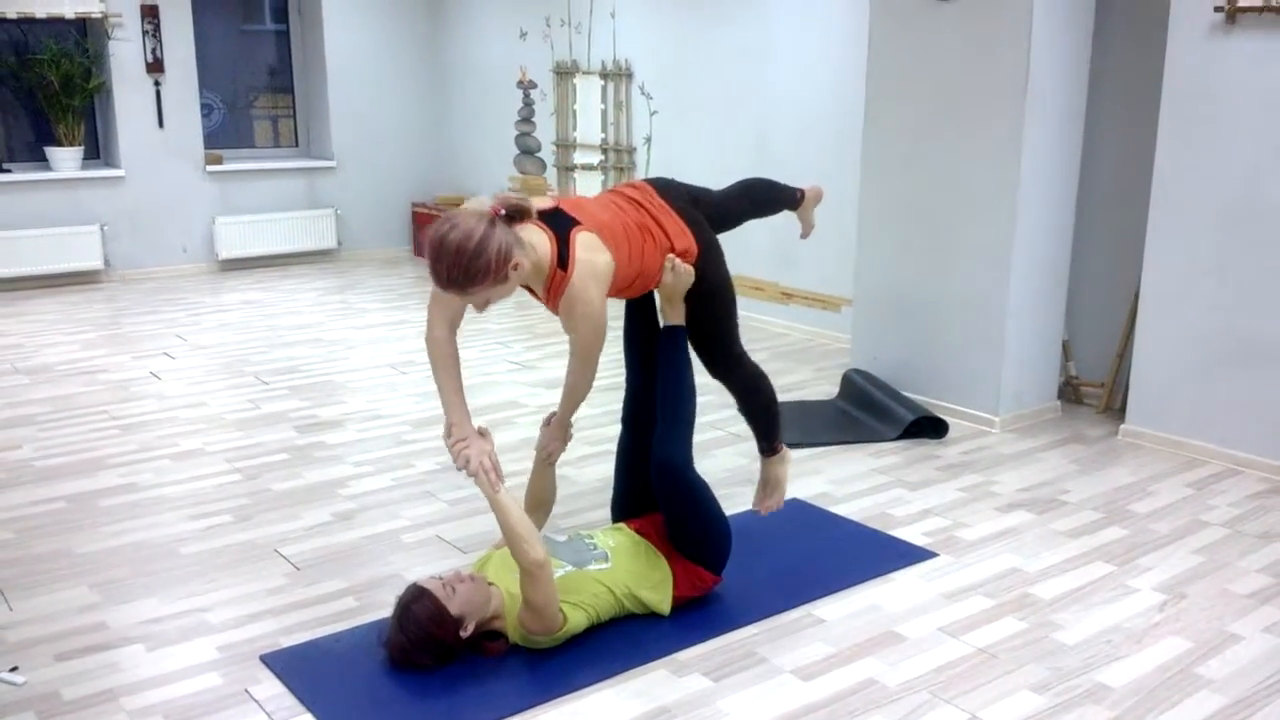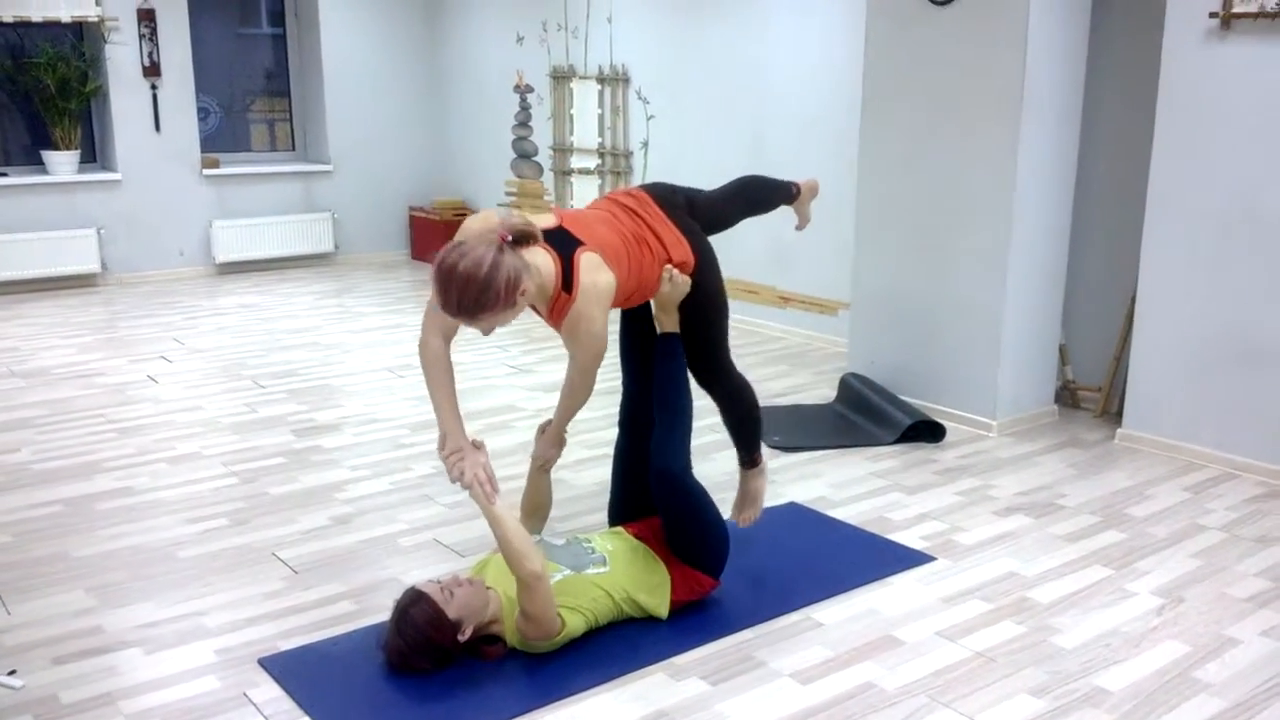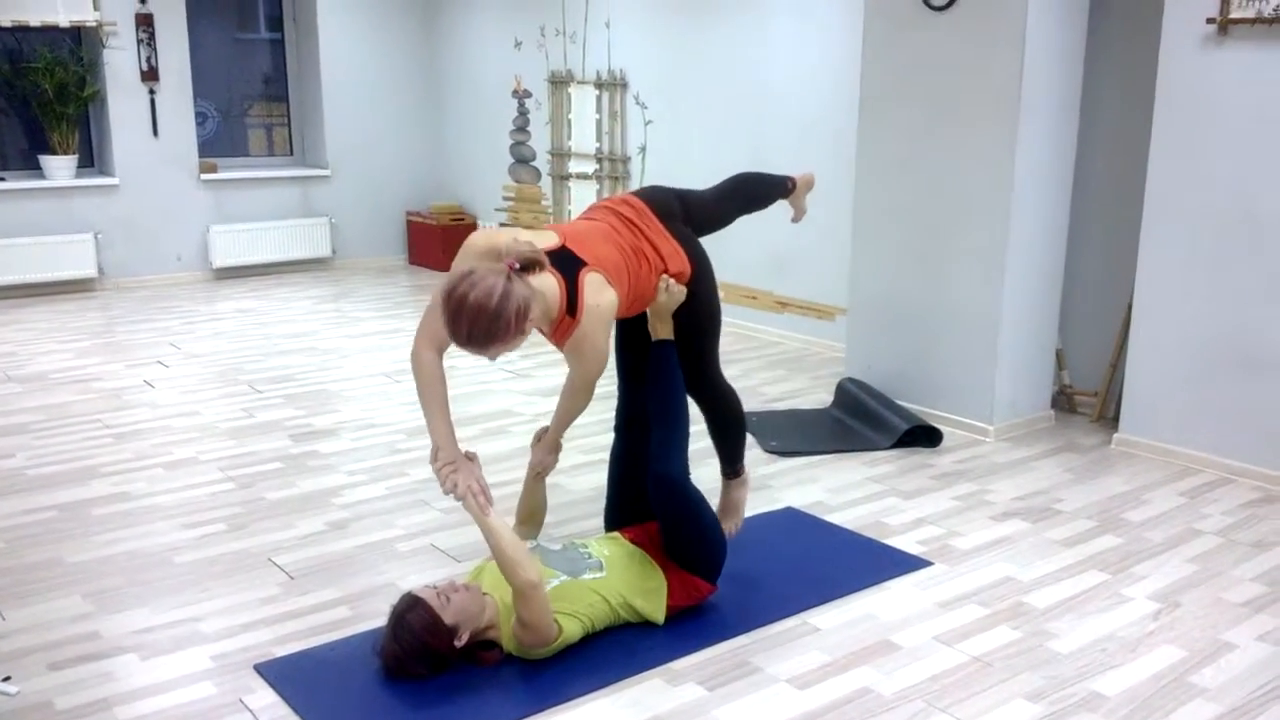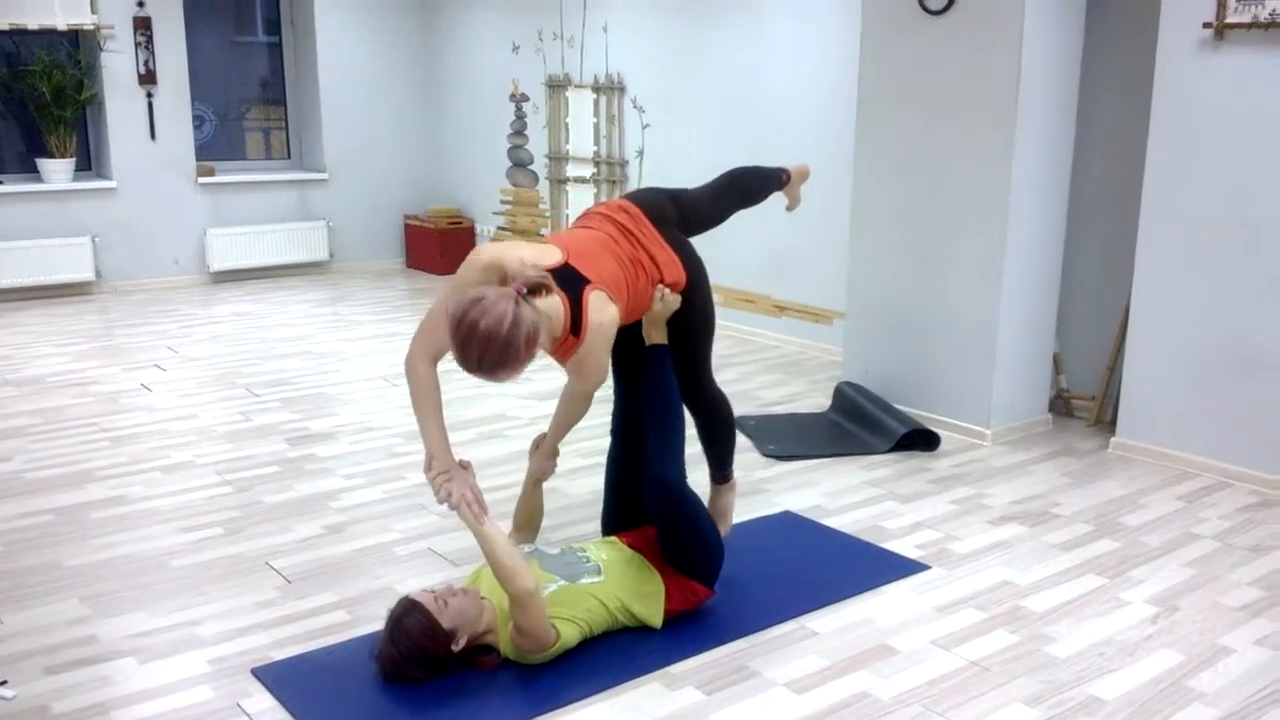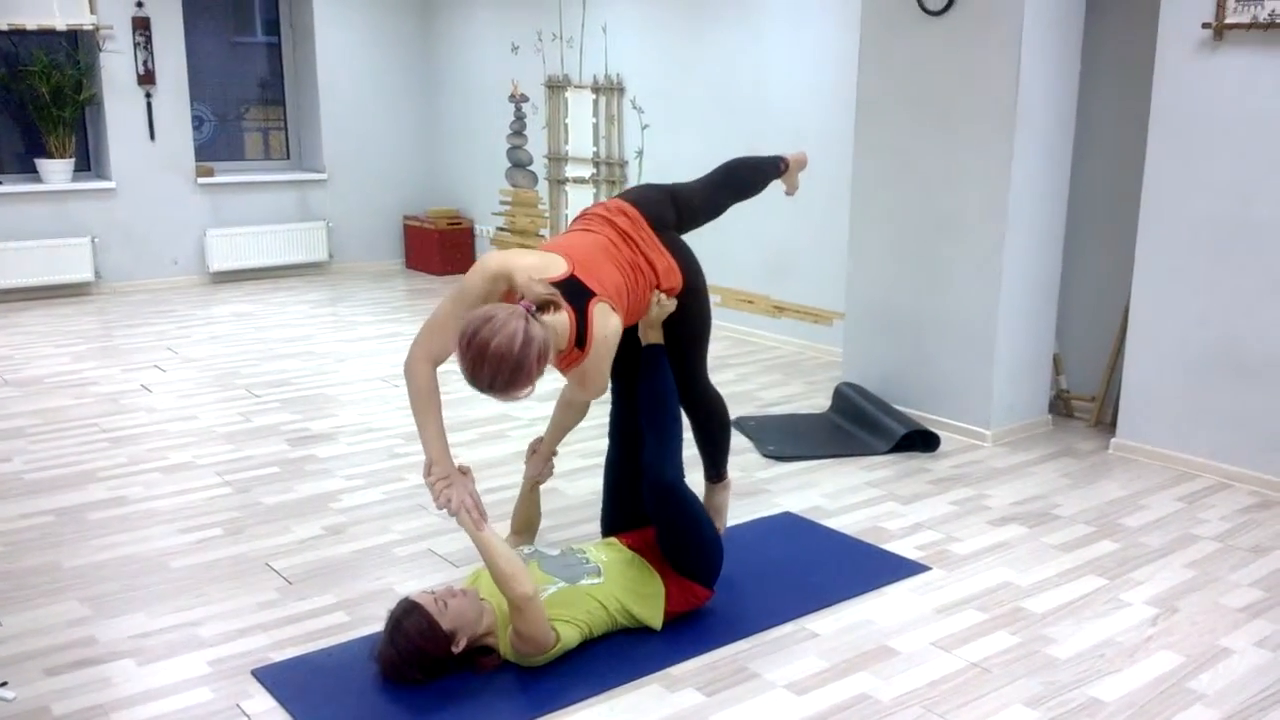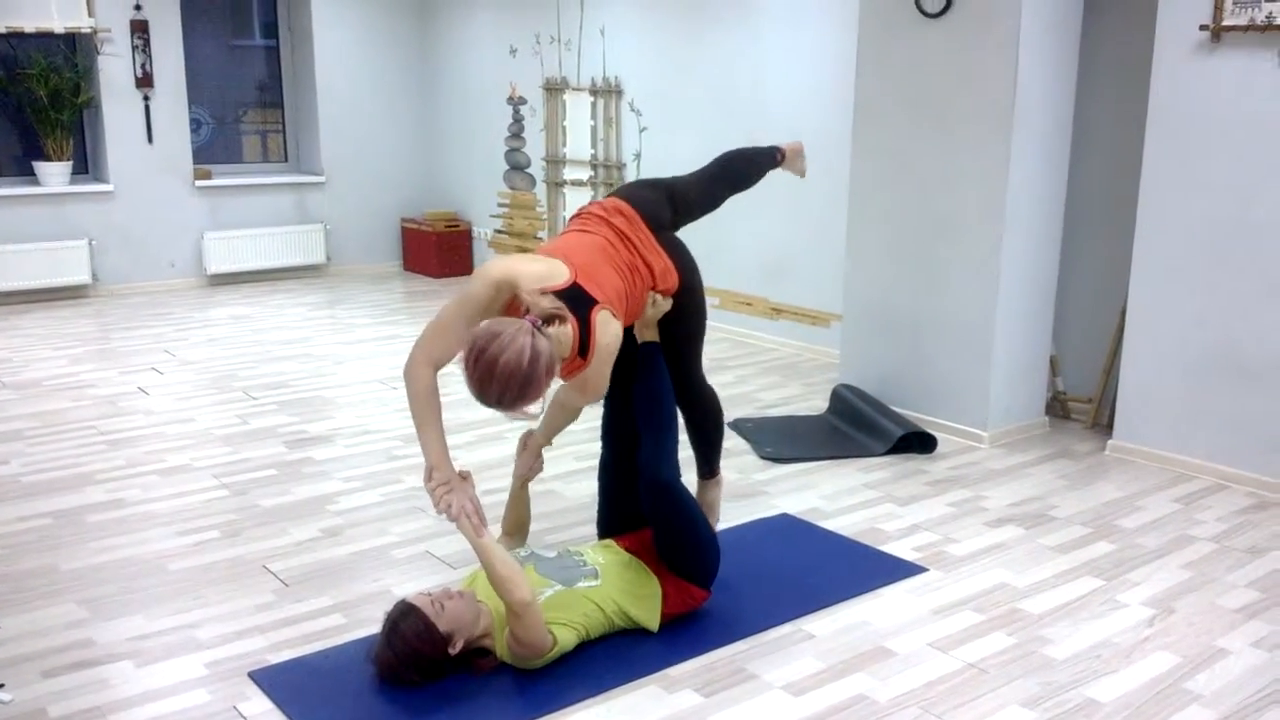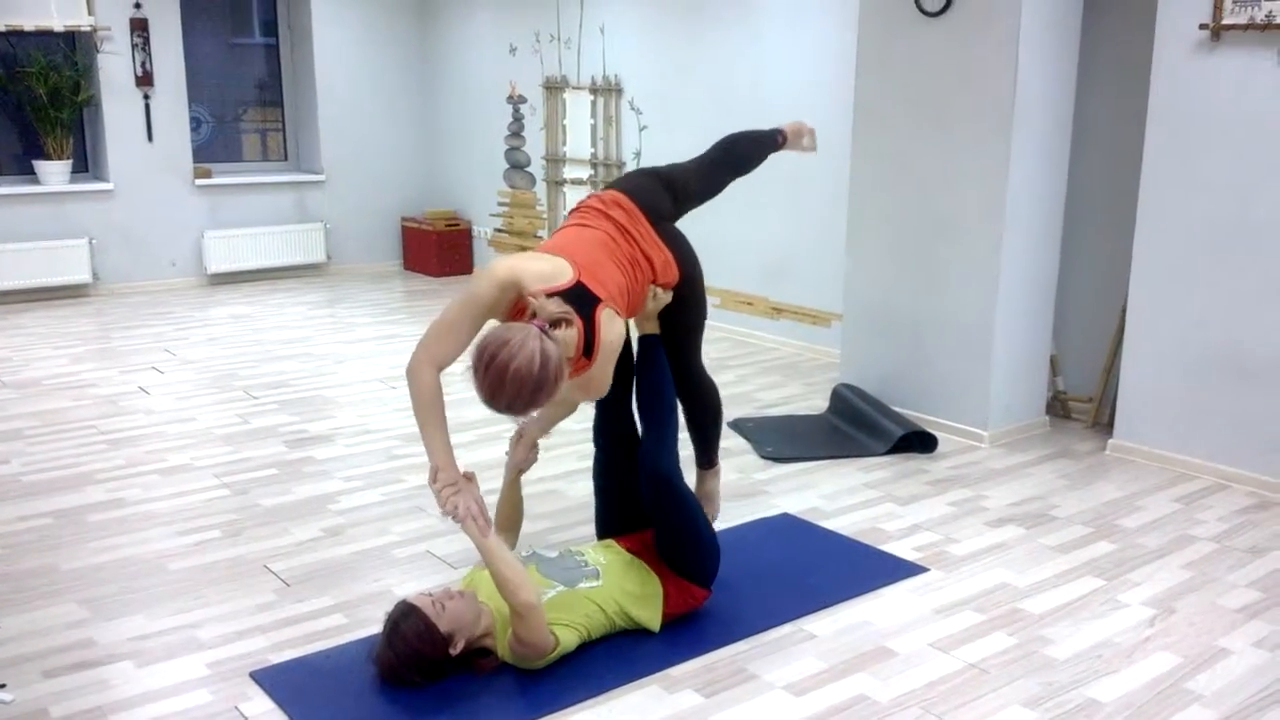
dt=0.1s
person 1, frame 1
left shoulder: (580, 286)
right shoulder: (481, 231)
left elbow: (583, 372)
right elbow: (439, 329)
left wrist: (559, 425)
right wrist: (460, 427)
left hip: (679, 243)
right hip: (638, 204)
left knee: (727, 362)
right knee: (727, 205)
left ankle: (773, 455)
right ankle: (801, 198)
person 1, frame 2
left shoulder: (586, 305)
right shoulder: (481, 235)
left elbow: (581, 379)
right elbow: (434, 337)
left wrist: (554, 434)
right wrist: (455, 438)
left hip: (677, 251)
right hip: (635, 208)
left knee: (713, 372)
right knee: (724, 201)
left ankle: (753, 468)
right ankle: (796, 190)
person 1, frame 3
left shoulder: (589, 322)
right shoulder: (484, 252)
left elbow: (581, 392)
right elbow: (426, 348)
left wrist: (550, 441)
right wrist: (447, 450)
left hip: (673, 261)
right hip: (630, 214)
left knee: (702, 381)
right knee: (717, 201)
left ankle: (735, 479)
right ankle: (791, 185)
person 1, frame 4
left shoulder: (594, 332)
right shoulder: (492, 264)
left elbow: (578, 396)
right elbow: (420, 357)
left wrist: (547, 448)
right wrist: (443, 462)
left hip: (669, 268)
right hip: (626, 215)
left knee: (694, 387)
right knee: (715, 196)
left ankle: (723, 483)
right ankle: (786, 176)
person 1, frame 5
left shoulder: (598, 344)
right shoulder: (497, 272)
left elbow: (576, 402)
right elbow: (420, 360)
left wrist: (544, 450)
right wrist: (441, 467)
left hip: (665, 270)
right hip: (621, 218)
left knee: (690, 386)
right knee: (711, 189)
left ankle: (717, 482)
right ankle: (784, 165)
person 1, frame 6
left shoulder: (600, 347)
right shoulder: (502, 279)
left elbow: (572, 404)
right elbow: (419, 365)
left wrist: (534, 446)
right wrist: (442, 473)
left hip: (663, 270)
right hip: (617, 216)
left knee: (685, 382)
right knee: (709, 182)
left ankle: (709, 478)
right ankle: (779, 154)
person 1, frame 7
left shoulder: (603, 347)
right shoulder: (507, 279)
left elbow: (569, 399)
right elbow: (423, 365)
left wrist: (529, 436)
right wrist: (446, 475)
left hip: (663, 263)
right hip: (618, 206)
left knee: (684, 375)
right knee: (711, 167)
left ankle: (708, 470)
right ankle: (784, 136)
person 2, frame 1
left shoulder: (491, 569)
right shoulder: (532, 626)
left elbow: (534, 514)
right elbow: (535, 560)
left wrist: (546, 455)
right wrist: (489, 482)
left hip: (636, 537)
right hip: (688, 564)
right knee: (667, 460)
right ankle: (672, 311)
person 2, frame 2
left shoulder: (490, 574)
right shoulder: (528, 631)
left elbow: (530, 521)
right elbow: (532, 572)
left wrist: (541, 462)
right wrist: (483, 495)
left hip: (634, 538)
right hip: (687, 568)
right knee: (666, 466)
right ankle: (666, 321)
person 2, frame 3
left shoulder: (486, 580)
right shoulder: (526, 638)
left elbow: (525, 528)
right elbow: (528, 581)
left wrist: (537, 470)
right wrist: (477, 506)
left hip: (632, 543)
right hip: (684, 573)
right knee: (664, 473)
right ankle: (661, 328)
person 2, frame 4
left shoulder: (486, 584)
right shoulder: (522, 643)
left elbow: (521, 535)
right elbow: (524, 588)
left wrist: (533, 478)
right wrist: (472, 515)
left hip: (628, 548)
right hip: (679, 578)
right knee: (660, 475)
right ankle: (654, 334)
person 2, frame 5
left shoulder: (485, 587)
right shoulder: (523, 645)
left elbow: (519, 537)
right elbow: (523, 594)
left wrist: (531, 481)
right wrist: (471, 522)
left hip: (628, 549)
right hip: (680, 580)
right knee: (659, 477)
right ankle: (650, 336)
person 2, frame 6
left shoulder: (479, 591)
right shoulder: (519, 647)
left elbow: (511, 538)
right elbow: (521, 599)
left wrist: (521, 478)
right wrist: (470, 526)
left hip: (624, 552)
right hip: (676, 582)
right knee: (656, 473)
right ankle: (646, 335)
person 2, frame 7
left shoulder: (479, 590)
right shoulder: (522, 648)
left elbow: (504, 533)
right elbow: (524, 602)
left wrist: (513, 473)
right wrist: (473, 528)
left hip: (624, 550)
right hip: (677, 580)
right knee: (656, 469)
right ankle: (647, 328)
